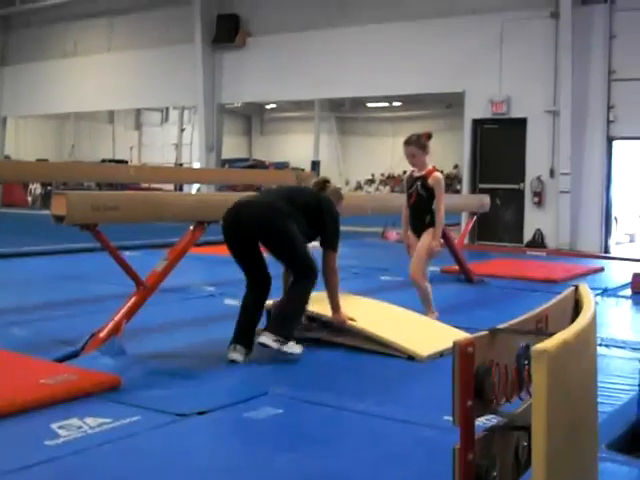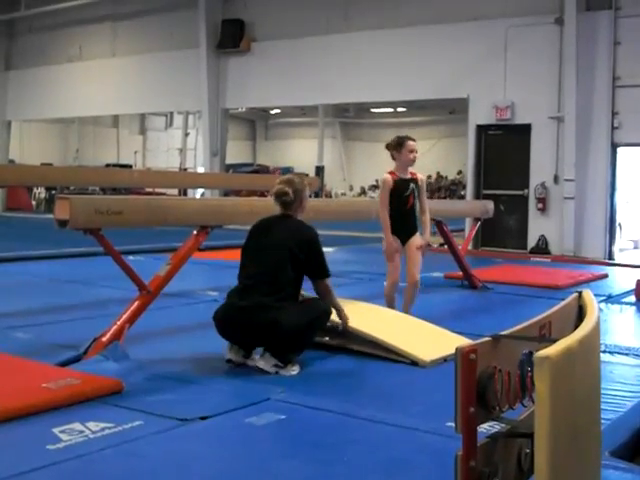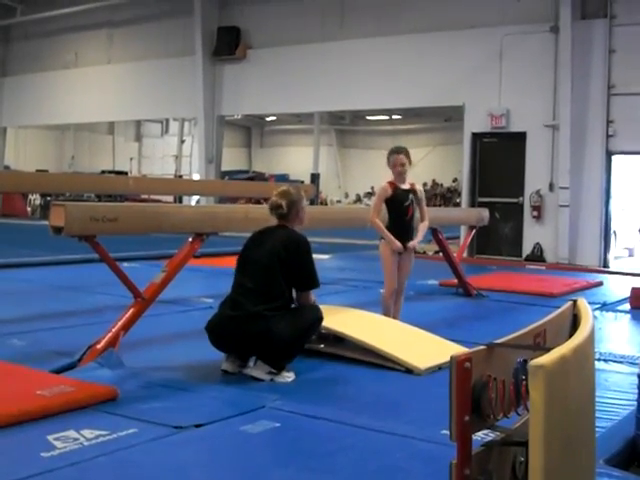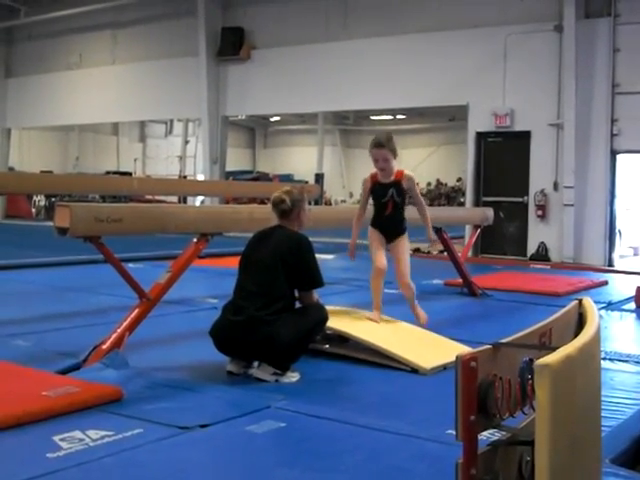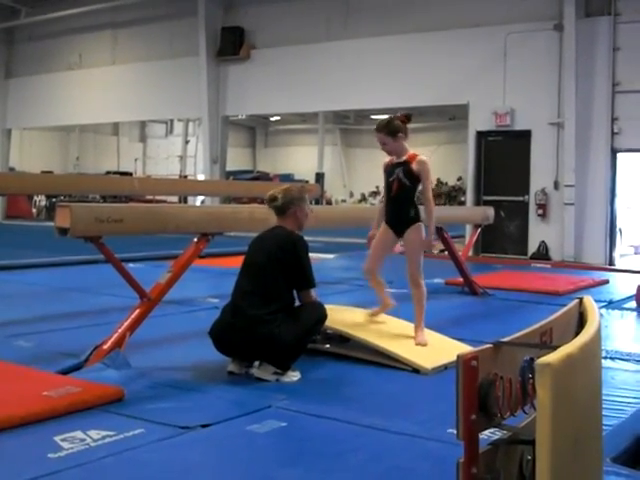
dt=1s
person 1, frame 1
right shoulder: (328, 208)
left elbow: (290, 258)
right elbow: (330, 268)
left wrist: (286, 298)
right wrist: (336, 311)
left hip: (234, 216)
right hip: (268, 218)
left knee: (258, 282)
right knee: (306, 273)
left ankle: (239, 346)
right ankle: (276, 334)
person 1, frame 2
left shoulder: (259, 227)
right shoulder: (305, 233)
right elbow: (321, 286)
right wrist: (339, 311)
right hip: (266, 323)
right knee: (321, 309)
left ankle: (240, 349)
right ankle: (276, 358)
person 1, frame 3
left shoulder: (257, 236)
right shoulder: (297, 241)
right elbow: (305, 300)
right wrist: (310, 302)
right hip: (259, 332)
right knee: (313, 314)
left ankle: (237, 357)
right ankle: (268, 365)
person 1, frame 4
left shoulder: (258, 237)
right shoulder: (299, 242)
right elbow: (307, 298)
left wrist: (291, 296)
right wrist: (313, 300)
right hip: (262, 336)
right knee: (318, 313)
left ankle: (241, 359)
right ankle: (273, 366)
person 1, frame 5
left shoulder: (261, 238)
right shoulder: (294, 241)
right elbow: (306, 298)
right wrist: (314, 301)
right hip: (260, 336)
right knee: (317, 311)
left ankle: (242, 360)
right ankle: (273, 366)
person 2, frame 1
left shoulder: (435, 177)
right shoulder: (409, 177)
left elbow: (440, 210)
left wrist: (437, 239)
right wrist: (405, 233)
left hip: (429, 229)
right hip: (414, 230)
left knee: (416, 275)
right knee: (420, 276)
left ankle: (432, 311)
right ankle: (428, 313)
person 2, frame 2
left shoulder: (419, 179)
right shoulder: (388, 179)
left elbow: (424, 210)
right elbow: (383, 212)
left wrist: (426, 236)
right wrist: (388, 240)
left hip: (413, 233)
right hip: (394, 233)
left knee: (414, 279)
right knee: (393, 280)
left ankle: (405, 314)
person 2, frame 3
left shoulder: (417, 190)
right shoulder: (386, 188)
left elbow: (424, 220)
right elbow: (373, 218)
left wrist: (417, 240)
right wrist: (391, 240)
left hip: (408, 244)
right hip: (389, 243)
left knee: (401, 287)
right knee: (391, 287)
person 2, frame 4
left shoulder: (406, 178)
right shoulder: (369, 181)
left elbow: (420, 205)
right elbow: (361, 211)
left wrist: (429, 231)
right wrist: (353, 239)
left hip: (399, 233)
right hip: (377, 230)
left knee: (405, 281)
right knee: (380, 267)
left ankle: (415, 307)
right ankle: (376, 309)
person 2, frame 5
left shoulder: (419, 162)
right shoulder: (387, 165)
left elbow: (428, 199)
left wrist: (430, 232)
right wrist: (375, 228)
left hip: (411, 223)
right hip: (390, 223)
left knee: (415, 277)
right knee: (369, 269)
left ankle: (419, 327)
right ankle: (385, 302)
